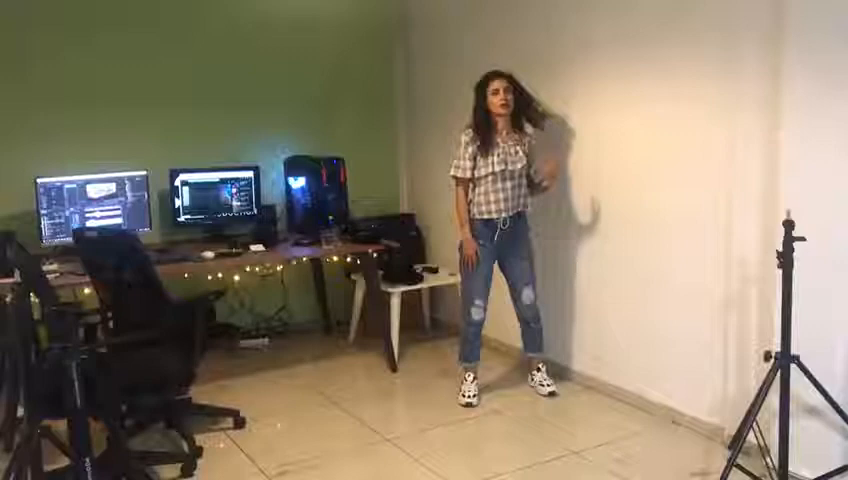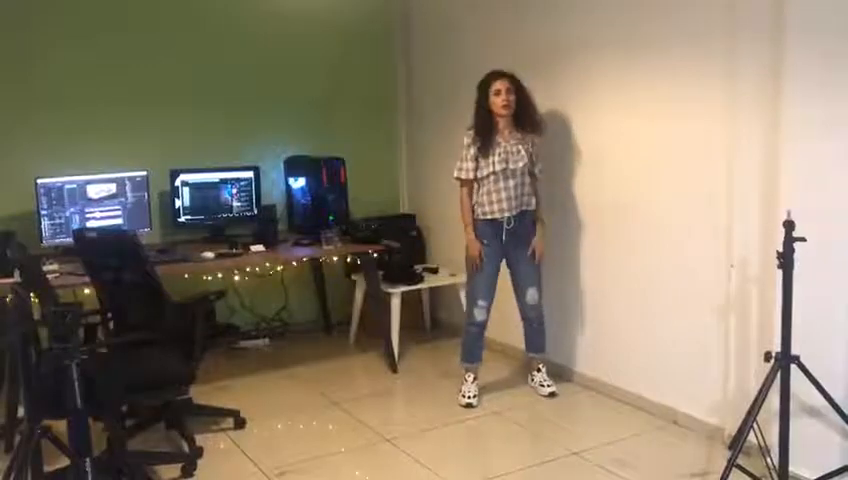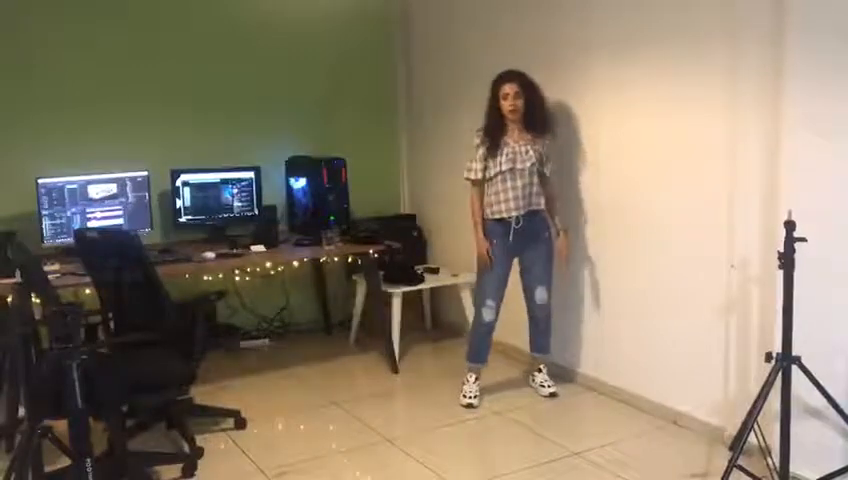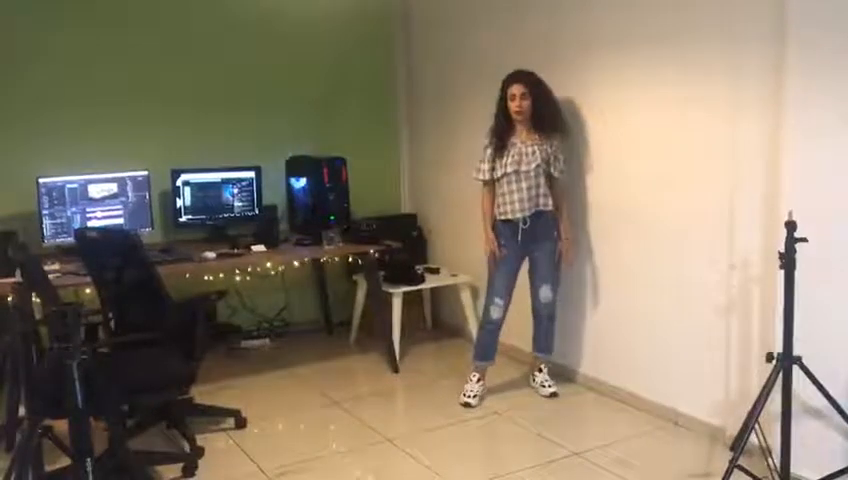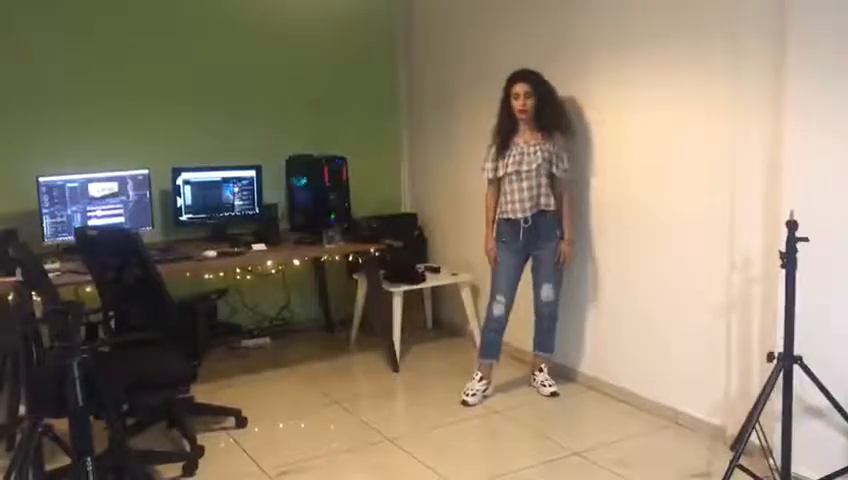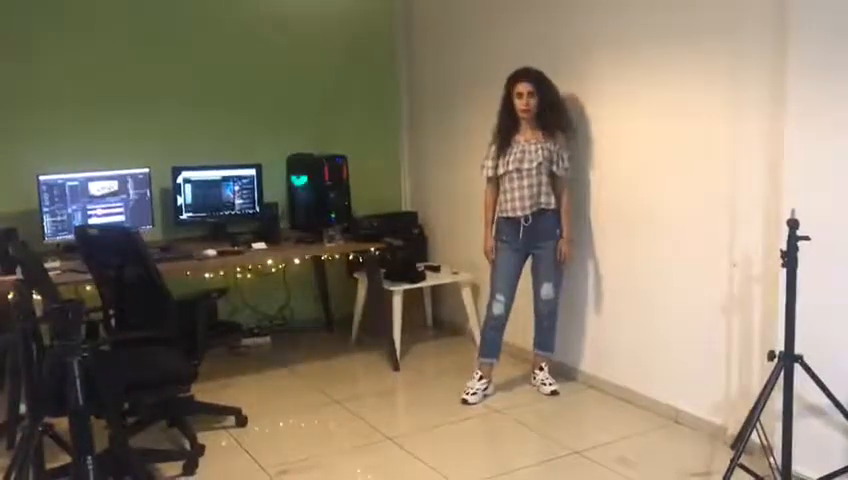
dt=0.3s
person 1, frame 1
left shoulder: (525, 139)
right shoulder: (472, 138)
left elbow: (529, 187)
right elbow: (461, 189)
left wrist: (547, 180)
right wrist: (465, 234)
left hip: (516, 229)
right hip: (482, 231)
left knee: (528, 303)
right knee: (475, 307)
left ankle: (537, 369)
right ankle: (469, 377)
person 1, frame 2
left shoulder: (528, 139)
right shoulder: (475, 139)
left elbow: (533, 188)
right elbow: (465, 190)
left wrist: (540, 229)
right wrist: (470, 235)
left hip: (522, 229)
right hip: (487, 230)
left knee: (532, 303)
right knee: (479, 307)
left ankle: (537, 370)
right ankle: (470, 378)
person 1, frame 3
left shoulder: (539, 140)
right shoulder: (486, 140)
left elbow: (547, 189)
right elbow: (477, 190)
left wrist: (559, 230)
right wrist: (479, 235)
left hip: (535, 229)
right hip: (498, 230)
left knee: (540, 303)
right knee: (487, 307)
left ankle: (539, 371)
right ankle: (473, 377)
person 1, frame 4
left shoulder: (549, 141)
right shoulder: (496, 142)
left elbow: (556, 190)
right elbow: (487, 191)
left wrist: (565, 234)
right wrist: (488, 234)
left hip: (543, 229)
right hip: (507, 230)
left knee: (545, 303)
right knee: (495, 306)
left ankle: (539, 370)
right ankle: (477, 377)
person 1, frame 5
left shoulder: (553, 141)
right shoulder: (501, 142)
left elbow: (562, 191)
right elbow: (492, 191)
left wrist: (567, 236)
right wrist: (489, 235)
left hip: (546, 229)
right hip: (510, 231)
left knee: (547, 303)
right knee: (499, 305)
left ankle: (540, 370)
right ankle: (482, 377)
person 1, frame 6
left shoulder: (554, 140)
right shoulder: (502, 141)
left elbow: (562, 190)
right elbow: (491, 189)
left wrist: (565, 235)
right wrist: (488, 234)
left hip: (546, 227)
right hip: (510, 229)
left knee: (547, 302)
right knee: (498, 304)
left ankle: (541, 370)
right ankle: (483, 376)
